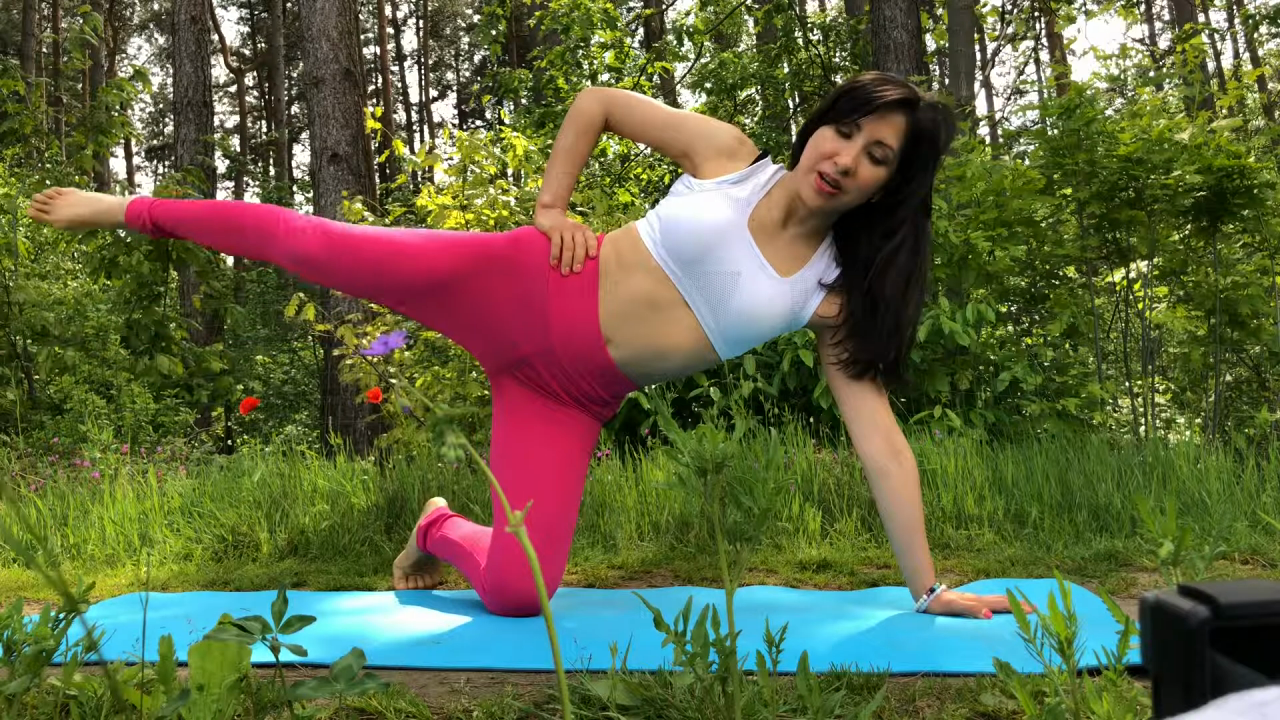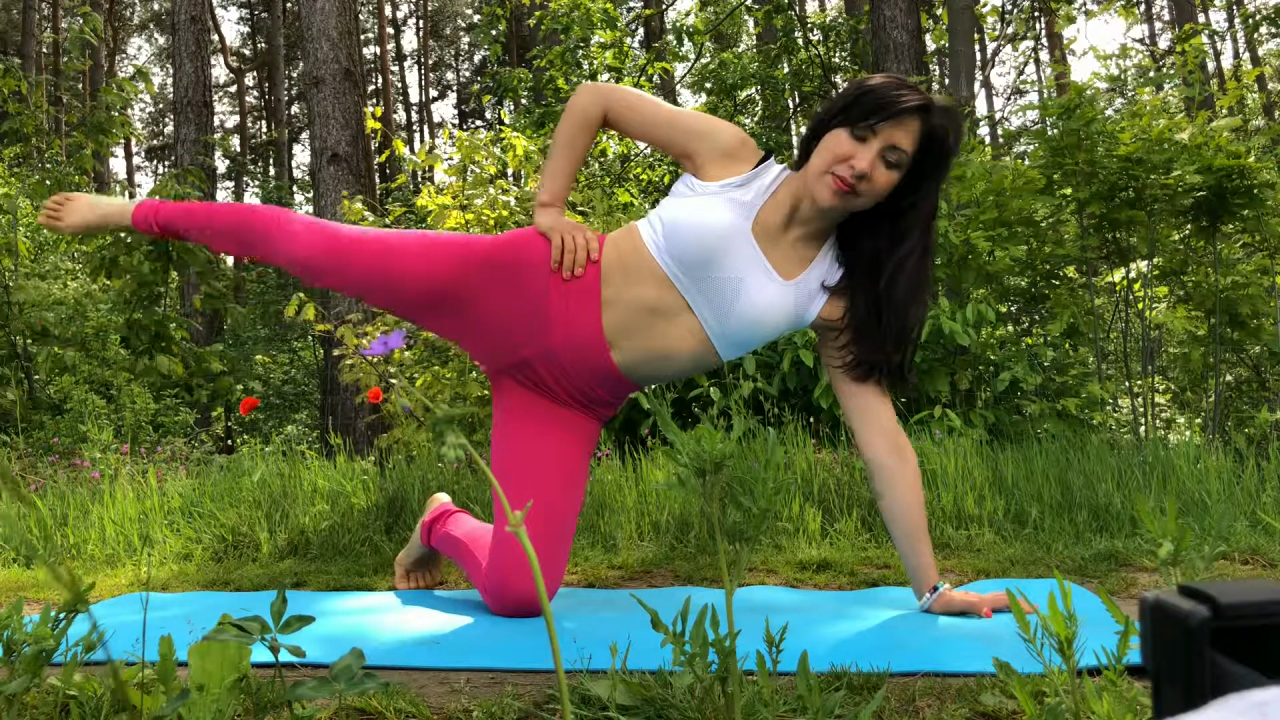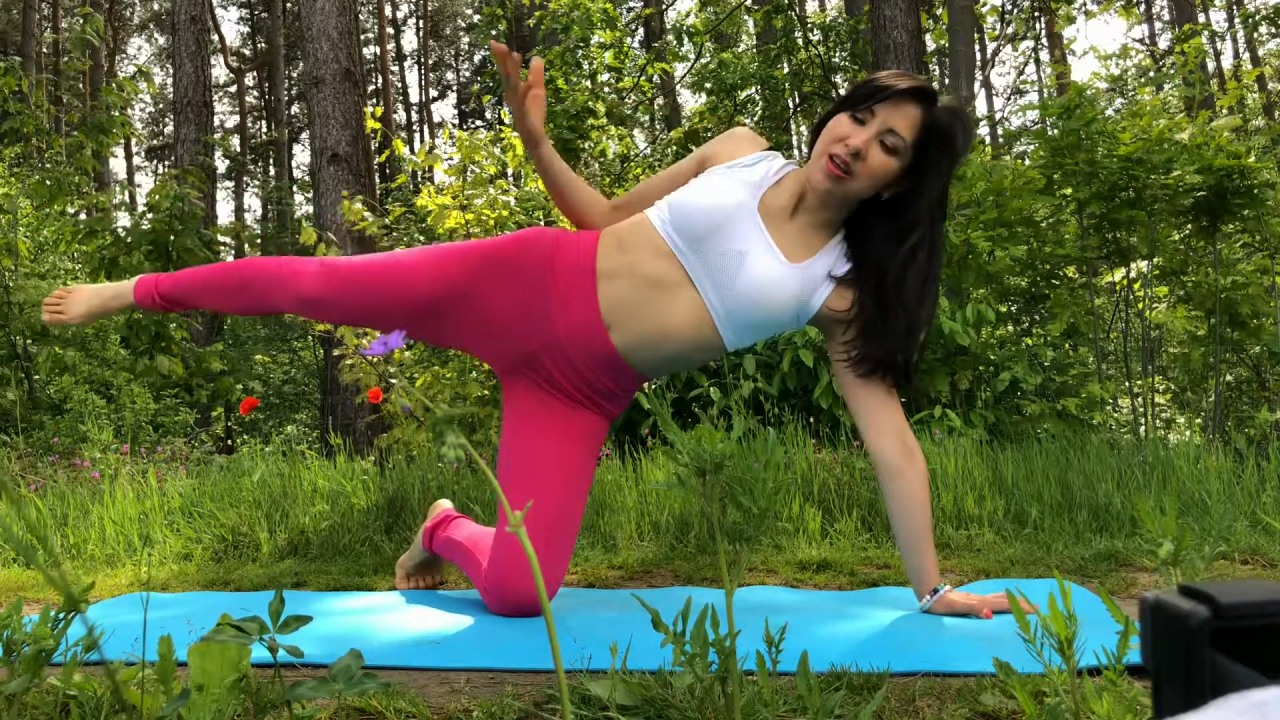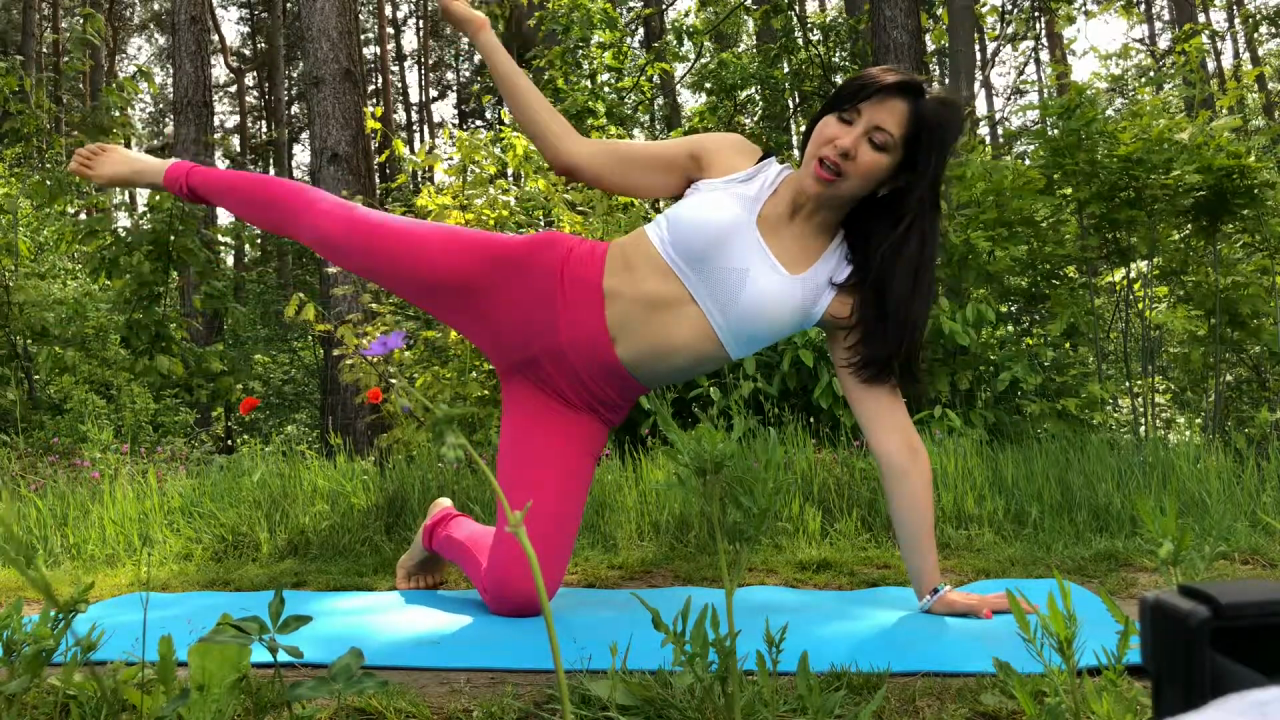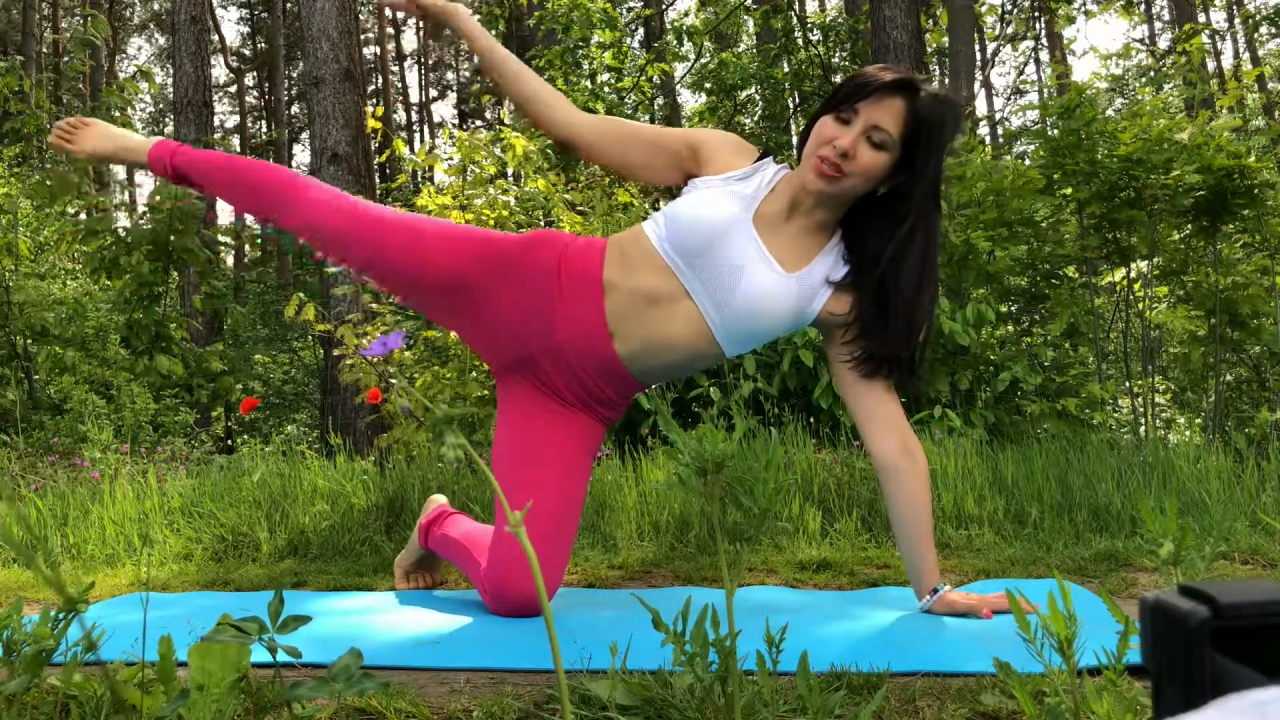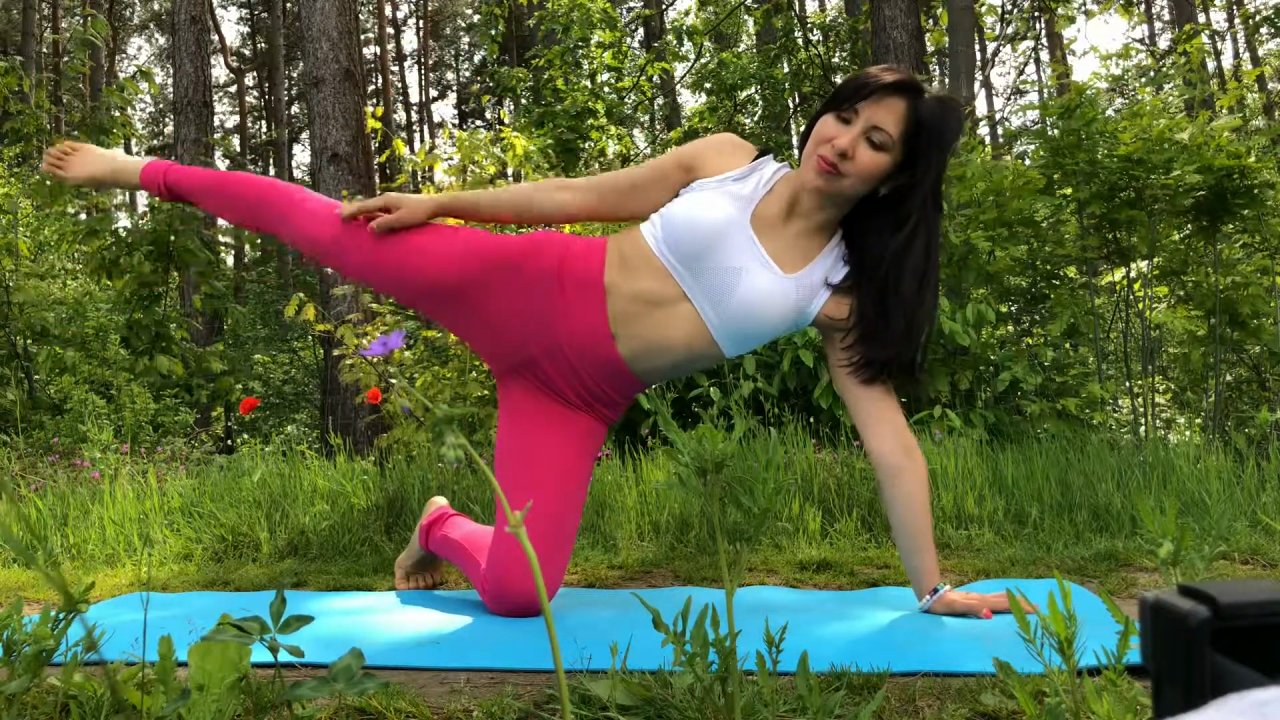
dt=0.7s
person 1, frame 1
left shoulder: (837, 298)
right shoulder: (727, 151)
left elbow: (879, 436)
right elbow: (596, 102)
left wrist: (928, 585)
right wrist: (551, 206)
left hip: (570, 397)
right hip: (522, 287)
left knee: (519, 593)
right knee: (313, 243)
left ankle: (445, 532)
right ankle: (125, 209)
person 1, frame 2
left shoulder: (838, 297)
right shoulder: (729, 153)
left elbow: (883, 437)
right elbow: (594, 96)
left wrist: (930, 585)
right wrist: (548, 205)
left hip: (568, 399)
right hip: (520, 292)
left knee: (517, 594)
right knee: (314, 247)
left ankle: (446, 528)
right ankle: (134, 213)
person 1, frame 3
left shoulder: (844, 292)
right shoulder: (740, 151)
left elbow: (891, 436)
right elbow: (599, 216)
left wrist: (931, 585)
right wrist: (533, 131)
left hip: (579, 394)
right hip: (532, 288)
left knee: (520, 591)
right knee: (321, 285)
left ankle: (445, 532)
right ankle: (133, 291)
person 1, frame 4
left shoulder: (848, 292)
right shoulder: (729, 159)
left elbow: (893, 435)
right elbow: (572, 154)
left wrist: (931, 585)
left hip: (581, 399)
right hip: (535, 290)
left knee: (518, 592)
right knee: (336, 225)
left ankle: (450, 530)
right ankle: (168, 171)
person 1, frame 5
left shoulder: (845, 292)
right shoulder: (726, 158)
left elbow: (890, 434)
right elbow: (572, 124)
left wrist: (933, 584)
left hip: (577, 395)
right hip: (530, 288)
left knee: (519, 592)
right knee: (333, 217)
left ankle: (444, 528)
right ankle: (151, 152)
person 1, frame 6
left shoulder: (845, 296)
right shoulder: (728, 158)
left elbow: (889, 437)
right elbow: (583, 195)
left wrist: (932, 585)
right wrist: (438, 201)
left hip: (576, 396)
right hip: (529, 291)
left knee: (516, 593)
right knee: (332, 235)
left ankle: (444, 530)
right ankle: (142, 172)
